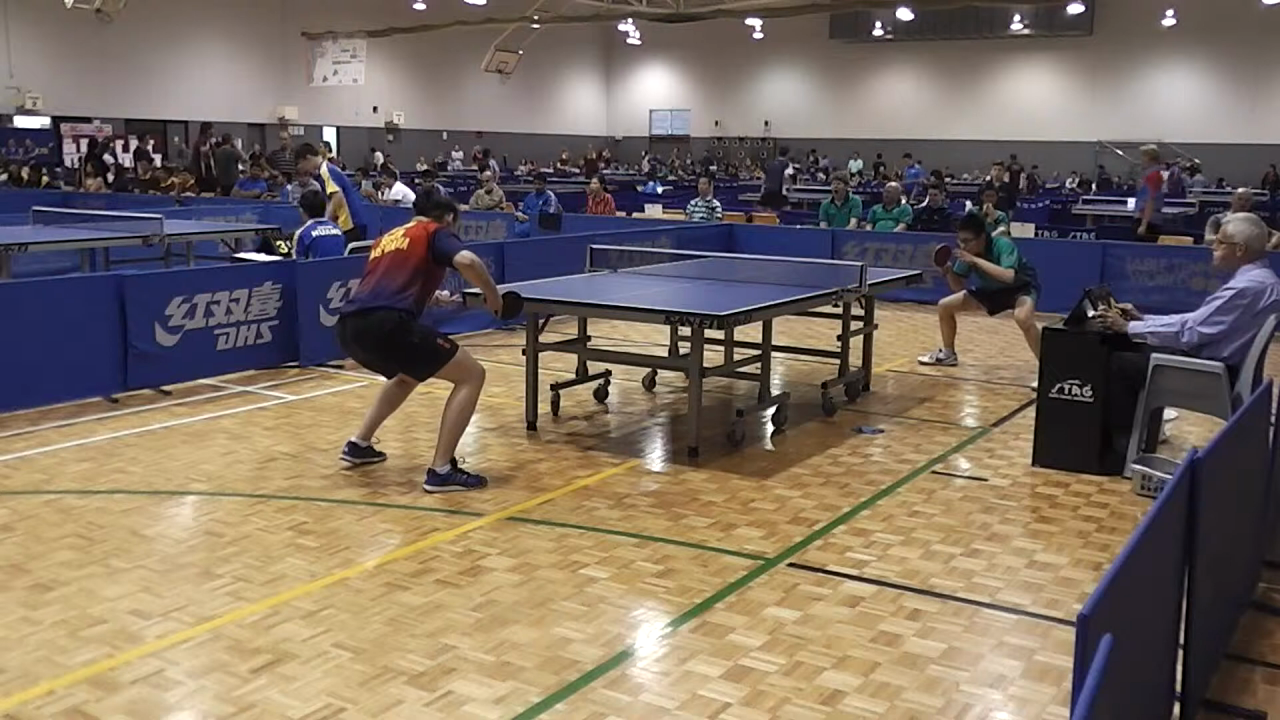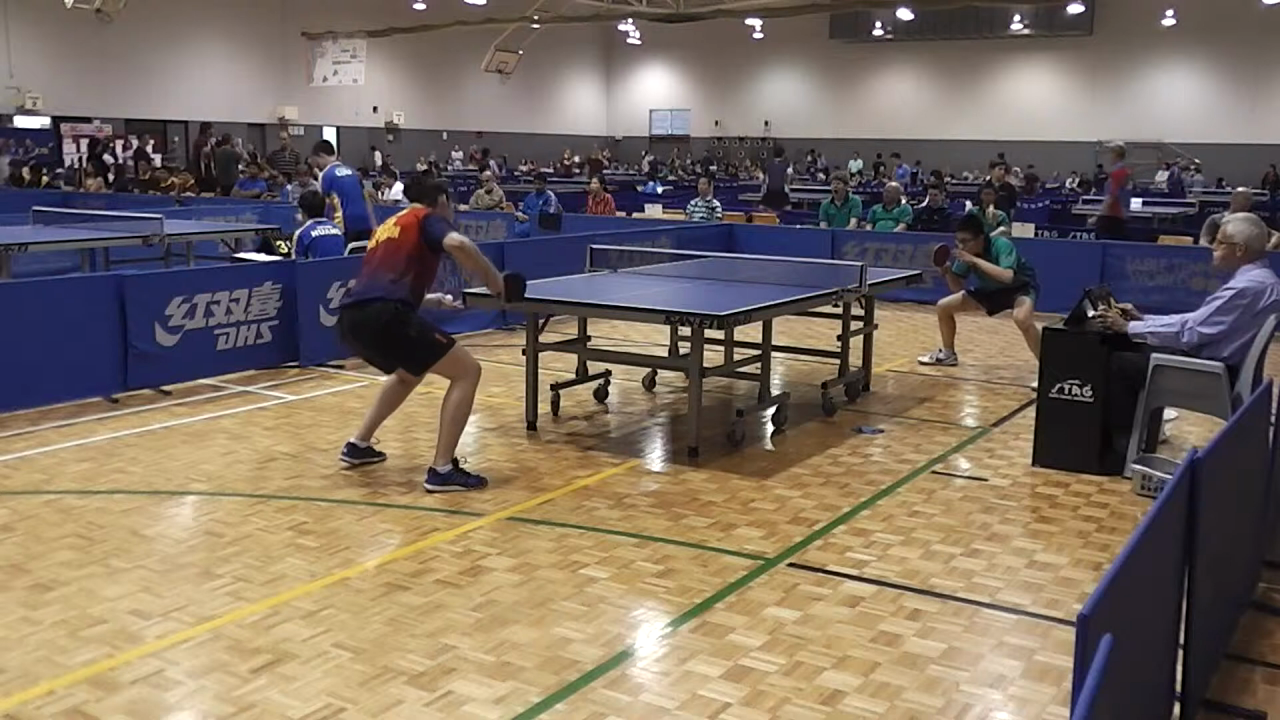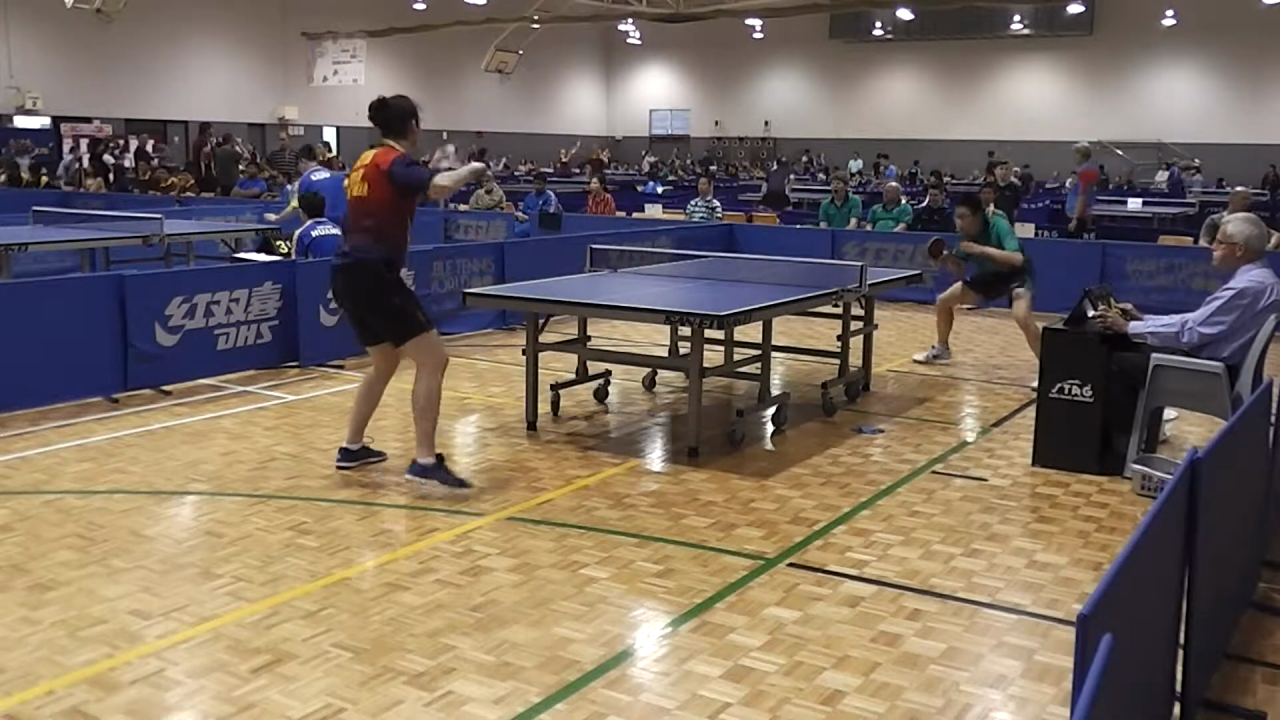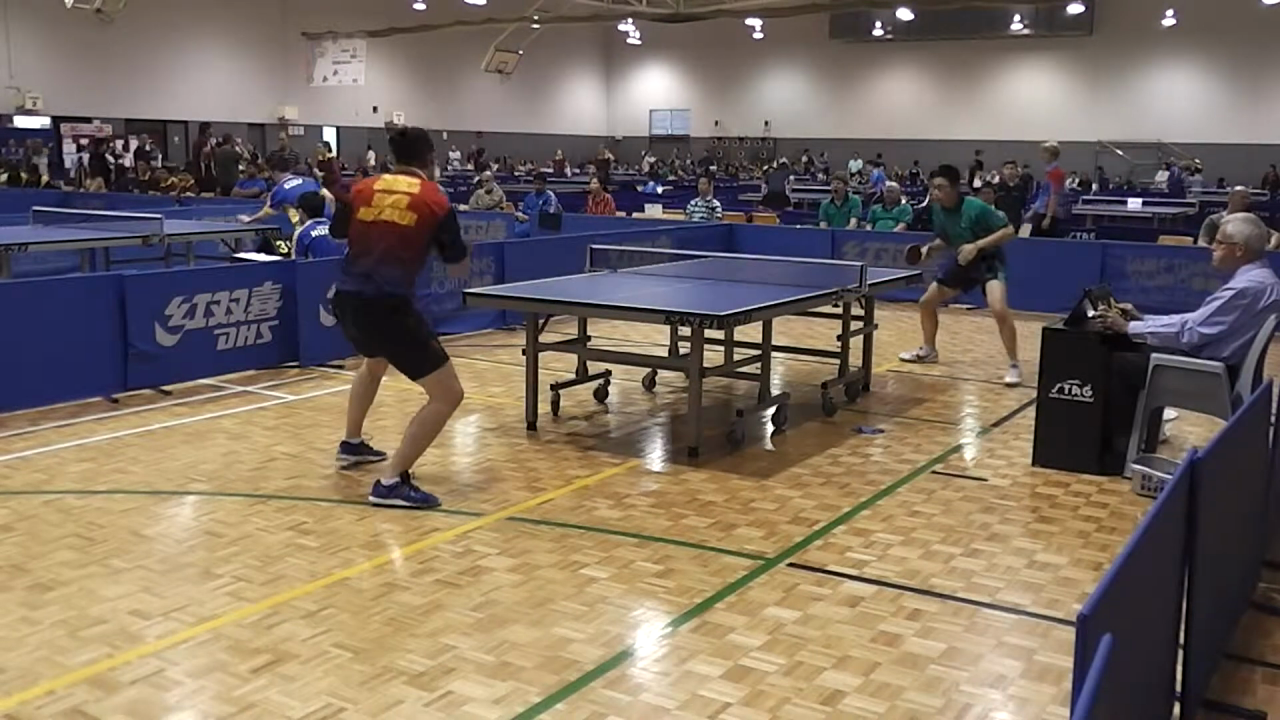
dt=0.4s
person 1, frame 1
left shoulder: (389, 237)
right shoulder: (436, 233)
right elbow: (467, 261)
left wrist: (425, 296)
right wrist: (492, 295)
left hip: (350, 328)
right hip: (385, 326)
left knee: (408, 375)
right knee: (472, 375)
left ankle: (359, 444)
right ankle: (441, 470)
person 1, frame 2
left shoulder: (391, 225)
right shoulder: (426, 219)
right elbow: (457, 243)
left wrist: (429, 299)
right wrist: (491, 276)
left hip: (353, 319)
right hip: (384, 318)
left knee: (410, 374)
right knee: (466, 371)
left ankle: (357, 445)
right ankle: (442, 470)
person 1, frame 3
left shoulder: (367, 162)
right shoulder: (396, 163)
right elbow: (441, 188)
left wrist: (427, 168)
right wrist: (469, 169)
left hip: (347, 275)
right hip: (375, 276)
left knee: (385, 362)
right knee: (432, 360)
left ankle: (352, 447)
right ankle: (426, 461)
person 1, frame 4
left shoulder: (363, 189)
right shoulder: (437, 203)
left elbow: (338, 232)
right elbow: (457, 265)
right wrist: (430, 241)
left hip: (347, 301)
right hip: (389, 307)
left knee: (377, 361)
right knee: (448, 394)
left ankle: (352, 442)
right ankle: (391, 482)
person 2, frame 1
left shoulder: (1248, 287)
right shoulder: (1258, 278)
left elbow: (1190, 331)
right elbow: (1197, 320)
left wrist: (1128, 327)
right wrist: (1143, 318)
right hip: (1215, 364)
left knee: (1119, 364)
right knee: (1140, 351)
left ankle: (1123, 446)
person 2, frame 2
left shoulder: (1248, 287)
right shoulder: (1257, 278)
left elbow: (1190, 331)
right elbow: (1197, 320)
left wrist: (1128, 327)
right wrist: (1142, 317)
right hip: (1215, 364)
left knee: (1119, 363)
right knee: (1137, 351)
left ankle: (1124, 447)
person 2, frame 3
left shoulder: (1248, 287)
right shoulder: (1258, 278)
left elbow: (1190, 330)
right elbow: (1197, 320)
left wrist: (1128, 327)
right wrist: (1141, 318)
right hip: (1215, 364)
left knee: (1118, 363)
right knee: (1137, 352)
left ankle: (1124, 447)
right ankle: (1140, 439)
person 2, frame 4
left shoulder: (1248, 287)
right shoulder: (1258, 279)
left elbow: (1190, 331)
right elbow: (1197, 320)
left wrist: (1128, 327)
right wrist: (1143, 318)
right hip: (1215, 364)
left knee: (1119, 363)
right knee: (1139, 352)
left ankle: (1123, 448)
right ankle: (1140, 440)
person 3, frame 1
left shoulder: (1003, 245)
right shoulder: (967, 251)
left elbow: (1009, 276)
right elbow: (958, 287)
left wrist: (976, 260)
right wrist: (948, 272)
left hip: (1021, 287)
right hip: (991, 290)
left knee: (1023, 318)
right knee: (944, 306)
right ankle: (948, 353)
person 3, frame 2
left shoulder: (1002, 245)
right shoulder: (965, 252)
left elbow: (1007, 276)
right elbow: (957, 287)
left wrist: (975, 260)
right wrist: (947, 272)
left hip: (1020, 287)
right hip: (990, 290)
left knee: (1022, 318)
right knee: (943, 307)
right ankle: (948, 354)
person 3, frame 3
left shoulder: (999, 227)
right shoulder: (965, 234)
left elbow: (1018, 259)
right elbow: (959, 268)
left wrist: (981, 249)
right wrist: (947, 259)
left hip: (1015, 274)
right hip: (988, 274)
left knee: (1022, 316)
right knee: (943, 302)
right ankle: (941, 350)
person 3, frame 4
left shoulder: (975, 207)
right shoulder: (939, 211)
left elbow: (1008, 232)
left wrist: (976, 245)
right wrist: (929, 248)
left hip: (988, 260)
right hip: (961, 262)
left knee: (999, 309)
right knee: (926, 303)
left ankle: (1013, 365)
right ankle: (928, 350)
